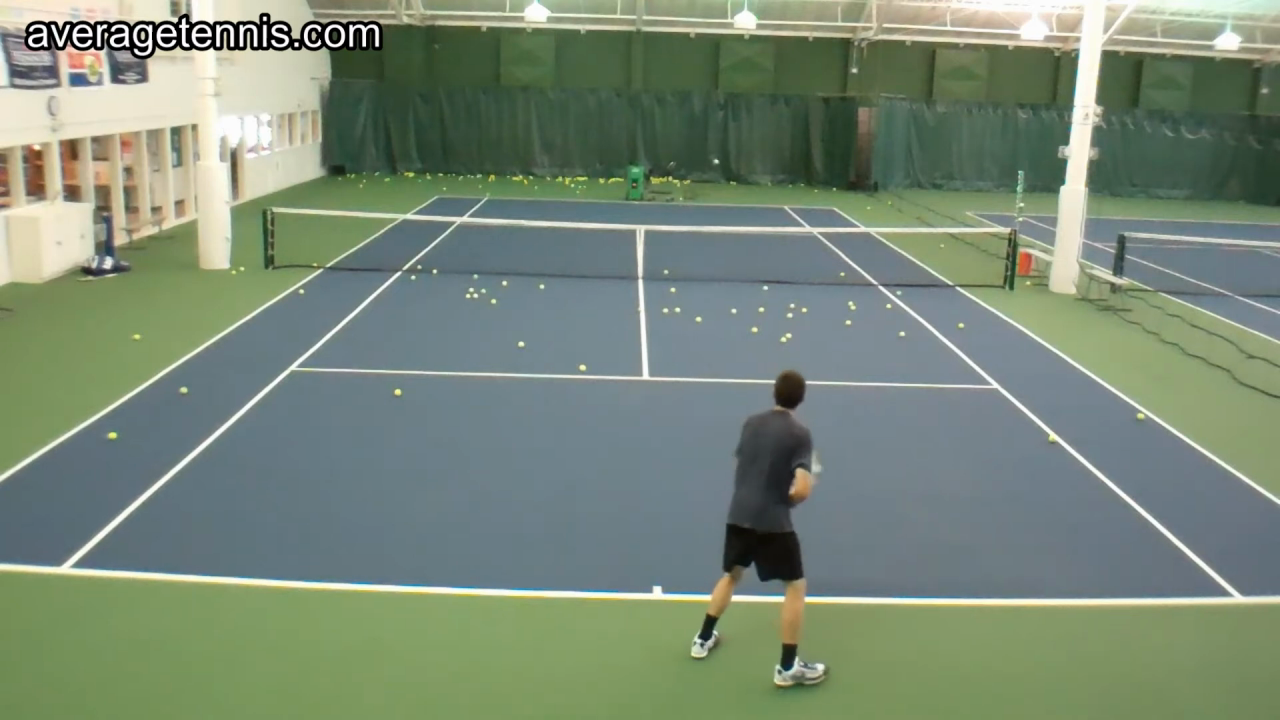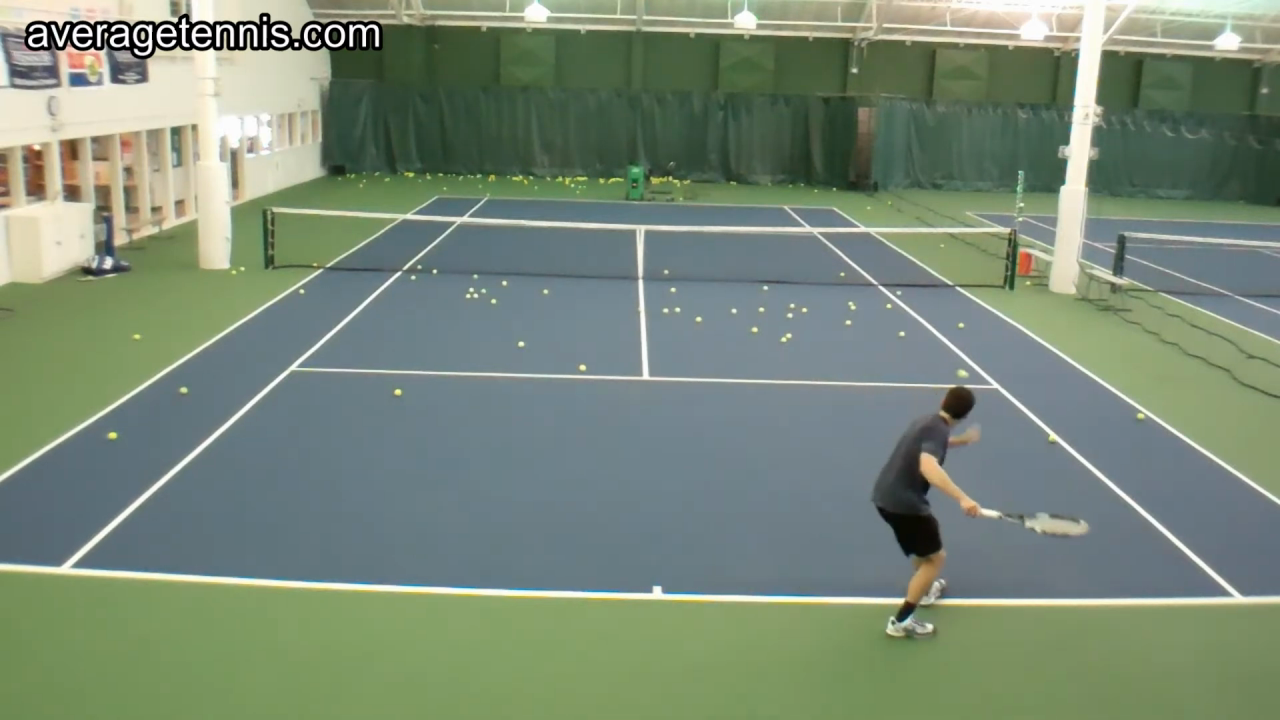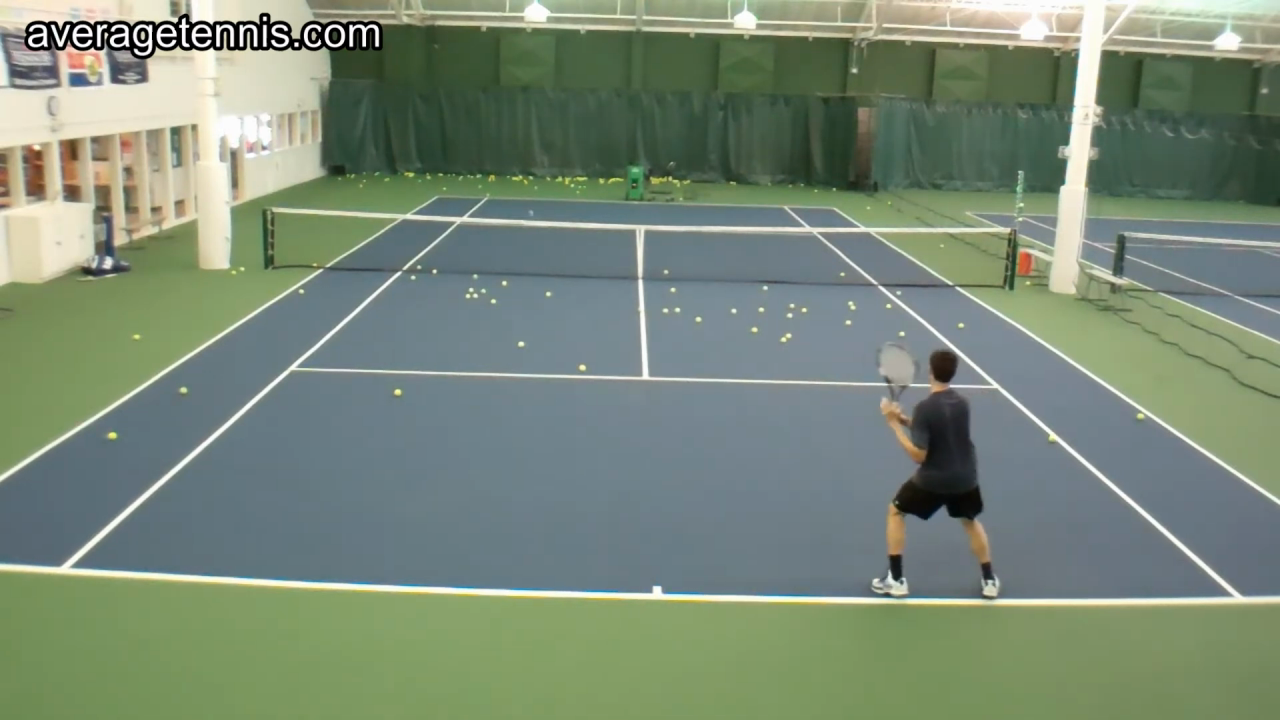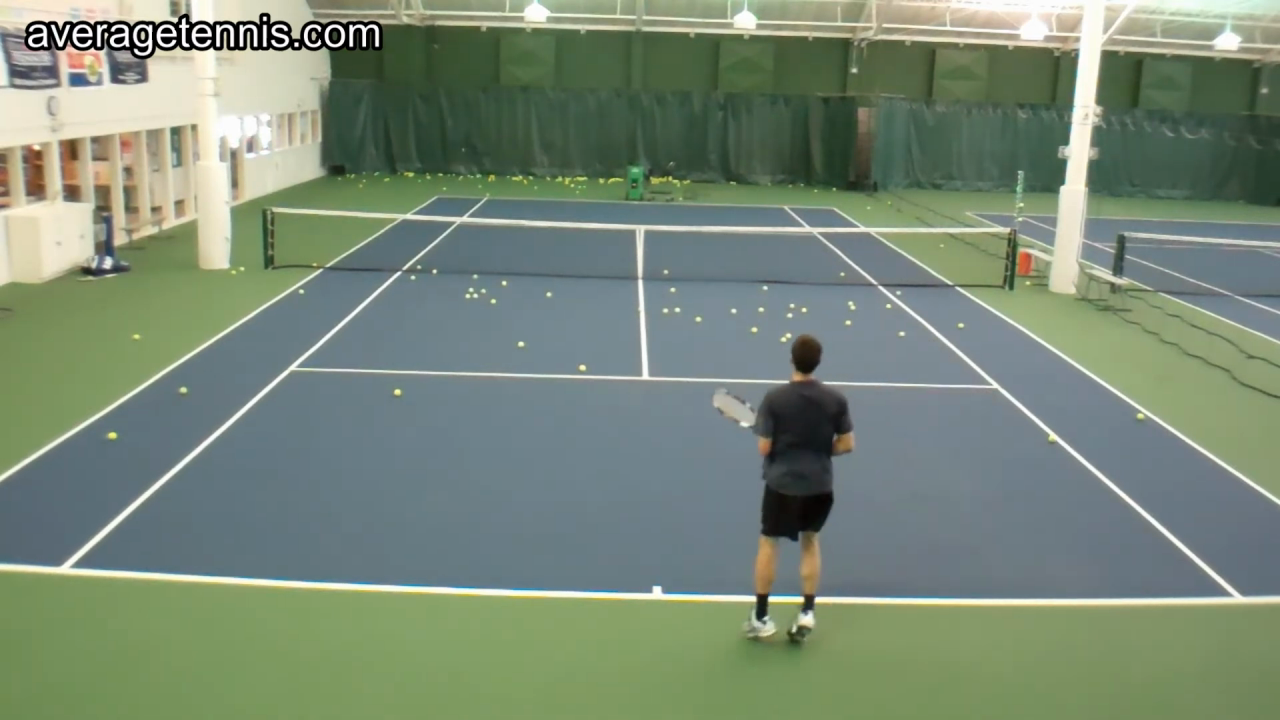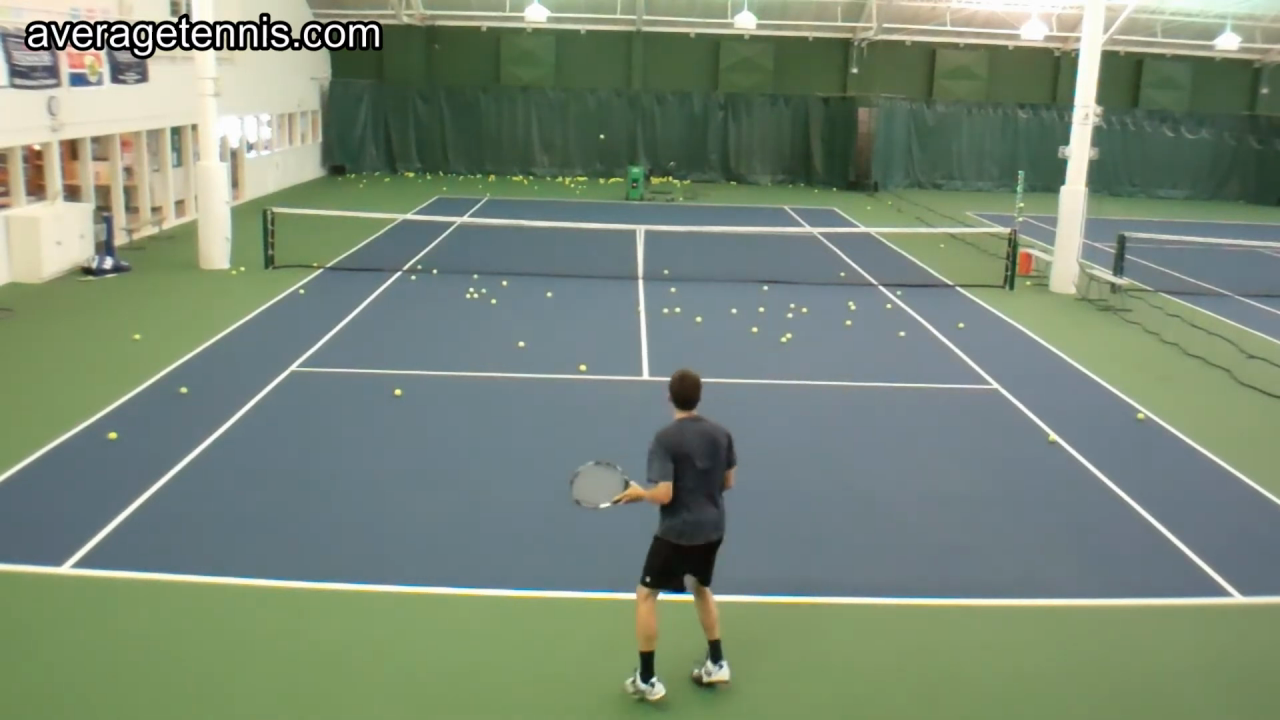
dt=1s
person 1, frame 1
left shoulder: (752, 423)
right shoulder: (799, 434)
right elbow: (802, 489)
right wrist: (786, 498)
left hip: (739, 515)
right hip: (773, 521)
left knee: (732, 574)
right knee: (796, 587)
left ankle: (703, 639)
right ankle: (788, 667)
person 1, frame 2
left shoulder: (927, 422)
right shoulder: (938, 431)
right elbow: (928, 466)
left wrist: (960, 440)
right wrist: (962, 499)
left hip: (884, 496)
right hip: (904, 502)
left knee: (925, 532)
right knee: (935, 558)
left ankle: (925, 589)
right ankle: (901, 621)
person 1, frame 3
left shoulder: (925, 408)
right shoulder: (962, 403)
left elbow: (919, 455)
left wrist: (895, 427)
right wrist: (904, 419)
left hip: (932, 481)
right hip: (965, 479)
left knee: (895, 512)
right knee: (971, 521)
left ankle: (896, 580)
right ankle: (989, 580)
person 1, frame 4
left shoulder: (774, 398)
right shoulder: (835, 399)
left elbow: (764, 448)
right elbow: (846, 445)
left hip: (783, 483)
right hip: (820, 484)
left knee: (768, 544)
right knee: (809, 542)
left ankle: (761, 617)
right ankle: (806, 612)
person 1, frame 5
left shoulder: (666, 438)
right shoulder: (721, 433)
left elbow: (663, 495)
right elbow: (727, 481)
left wrist: (639, 492)
left hip: (678, 531)
right hip: (713, 528)
left knee: (646, 595)
right knee: (701, 589)
left ankle: (647, 679)
right ankle: (716, 664)
